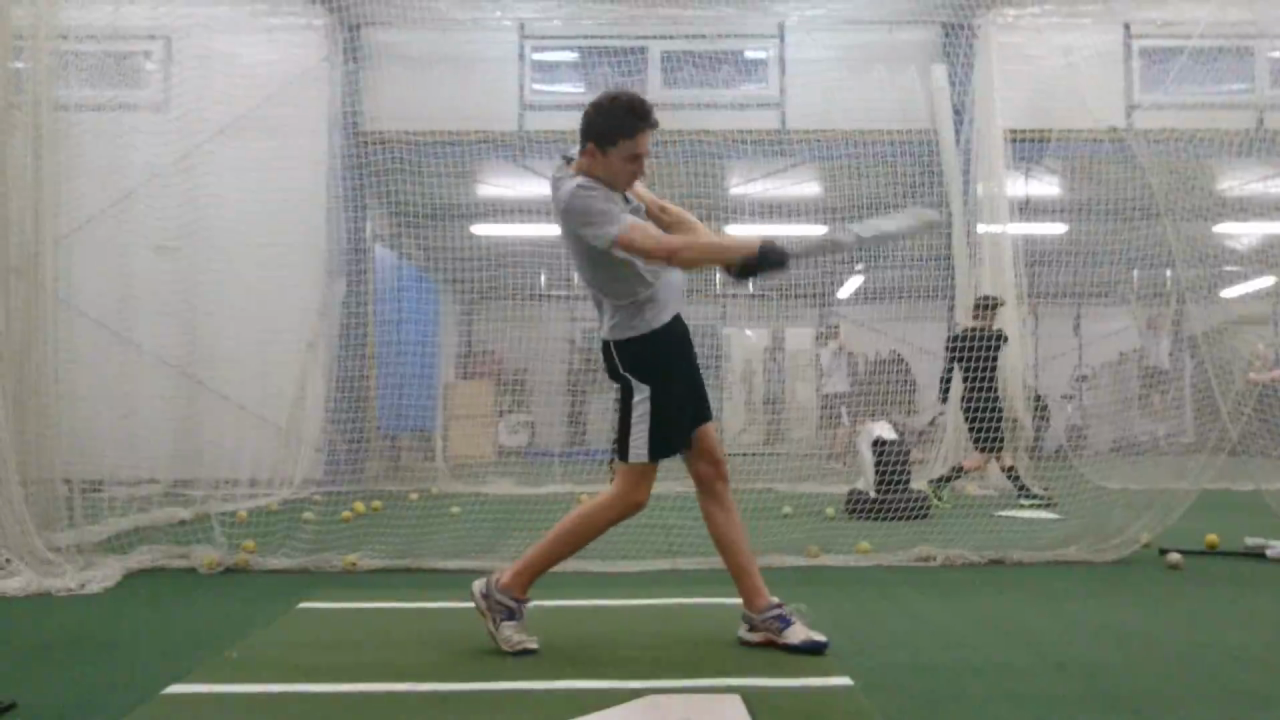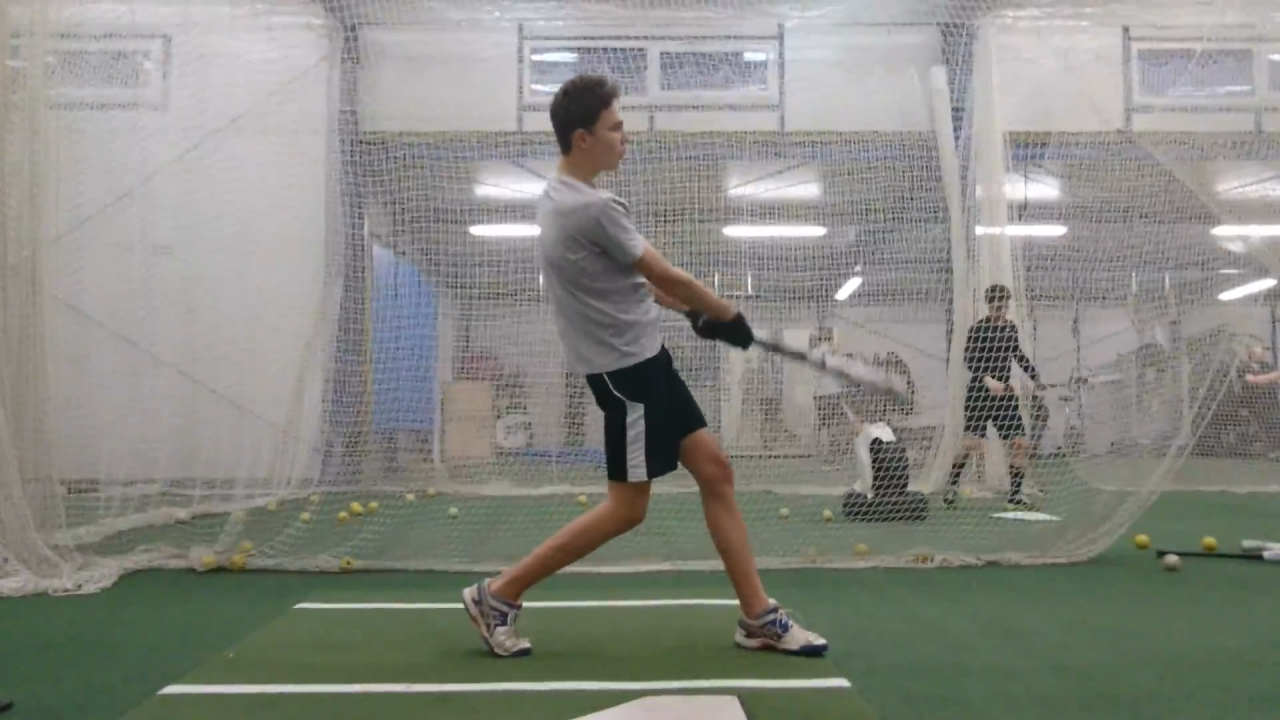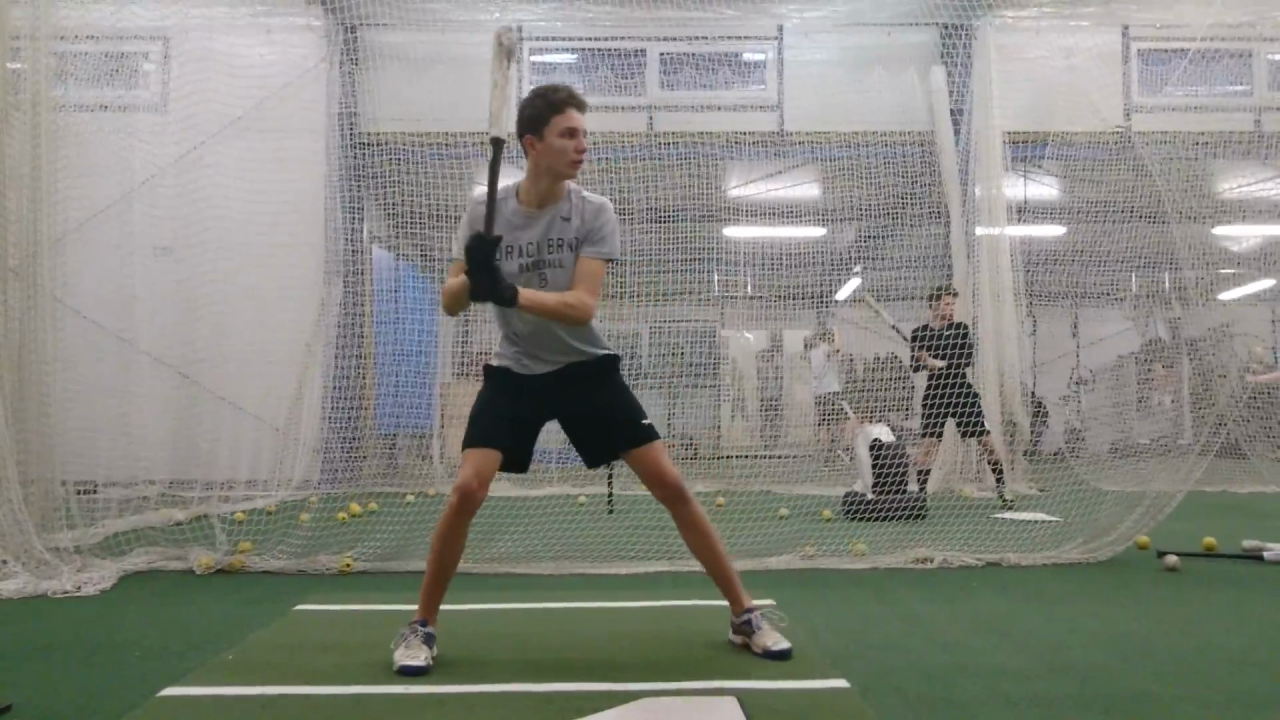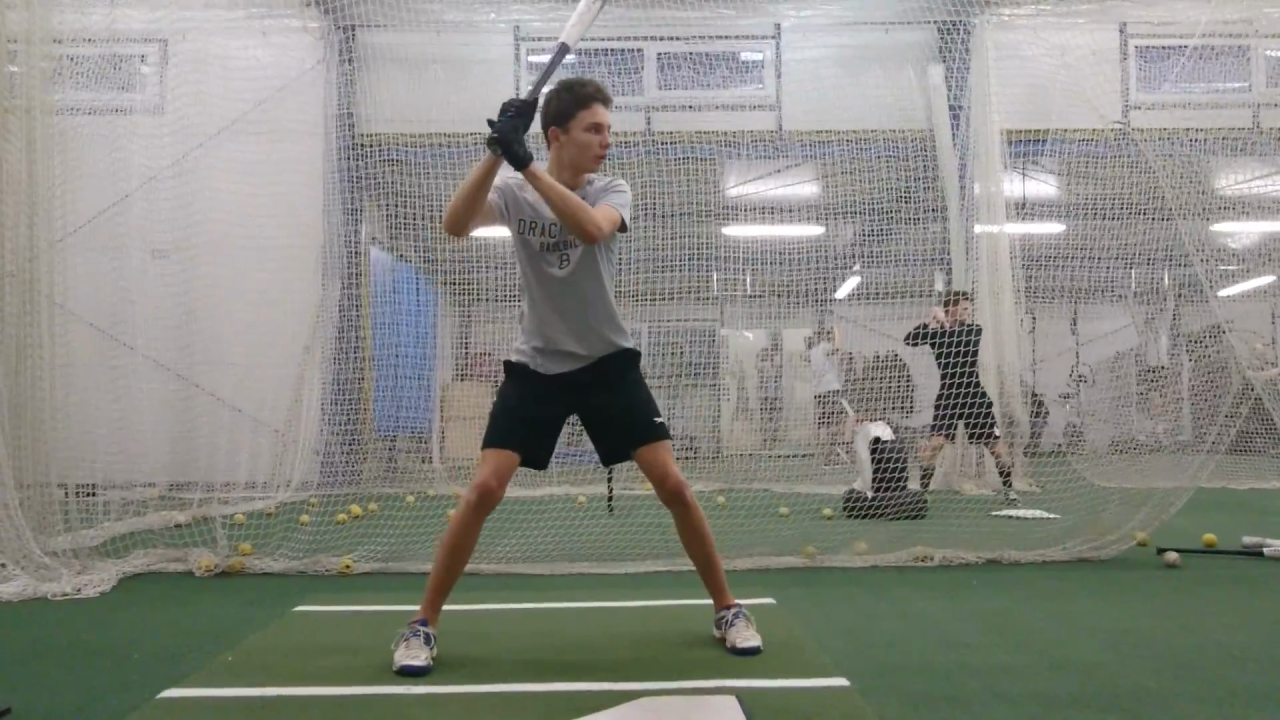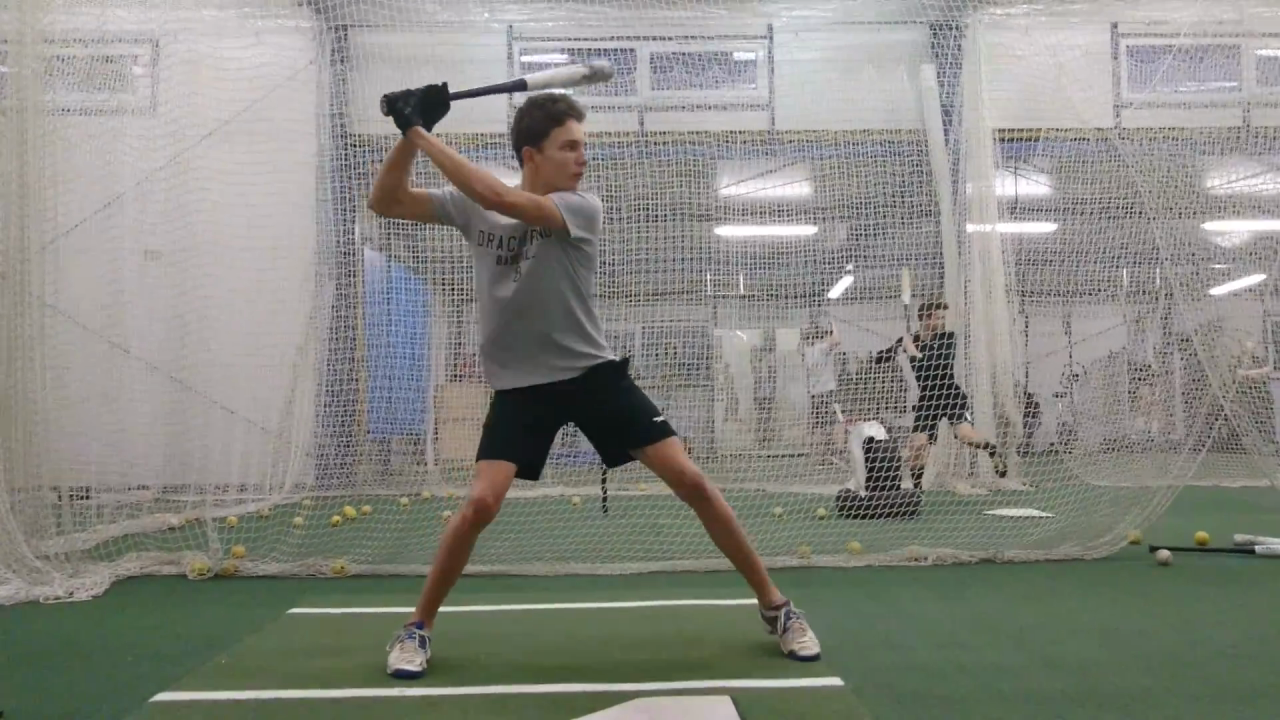
dt=0.7s
person 1, frame 1
left shoulder: (590, 172)
right shoulder: (579, 197)
left elbow: (655, 209)
right elbow: (663, 251)
left wrist: (728, 250)
right wrist: (749, 251)
left hip: (660, 337)
right hip: (644, 346)
left knee: (711, 469)
right knee: (629, 492)
left ankle: (762, 612)
right ankle: (505, 589)
person 1, frame 2
left shoulder: (565, 195)
right shoulder: (592, 206)
right elbow: (664, 275)
left wrist: (695, 311)
right wrist: (726, 315)
left hip: (640, 357)
right hip: (625, 365)
left knee: (715, 470)
right knee: (627, 507)
left ankle: (758, 616)
right ankle: (497, 594)
person 1, frame 3
left shoulder: (594, 211)
right shoulder: (489, 212)
left elbow: (584, 306)
right elbow: (450, 301)
left wrist: (510, 292)
right wrist: (471, 276)
left hip: (587, 367)
right hip: (515, 371)
left knee: (669, 483)
right knee: (467, 490)
left ankle: (743, 611)
right ankle: (422, 625)
person 1, frame 4
left shoulder: (613, 191)
right shoulder: (513, 193)
left elbow: (591, 229)
right elbow: (455, 224)
left wrist: (524, 163)
right wrist: (497, 154)
left hip: (607, 362)
right hip: (536, 367)
left knee: (673, 485)
right knee: (484, 491)
left ankle: (727, 609)
right ankle: (422, 624)
person 1, frame 5
left shoulder: (583, 208)
right shoulder: (471, 207)
left elbow: (498, 196)
right elbow: (385, 203)
left wrist: (419, 130)
right wrist: (407, 132)
left hip: (593, 372)
right hip: (519, 383)
left knee: (691, 483)
right knee: (481, 502)
left ankle: (775, 606)
right ankle: (417, 627)
person 2, frame 1
left shoulder: (954, 339)
right shoulder: (995, 336)
left elbow: (947, 372)
left wrist: (943, 398)
right wrist: (986, 328)
left hip: (970, 401)
right hip: (986, 403)
left knee: (999, 449)
right knee: (983, 457)
left ankle: (1024, 491)
right ankle: (938, 483)
person 2, frame 2
left shoulder: (1011, 327)
right shoulder: (978, 329)
left elbow: (1017, 354)
right elbow: (969, 360)
left wrist: (1035, 377)
right wrist: (987, 379)
left hip: (1004, 394)
right hip: (980, 393)
left knee: (1020, 444)
right knee: (972, 443)
left ankle: (1015, 495)
right ankle: (952, 485)
person 2, frame 3
left shoulder: (961, 329)
right shoulder: (919, 333)
left elbow: (968, 360)
right elbow: (913, 368)
left wrist: (941, 363)
right wrist: (920, 361)
left hip: (961, 391)
right hip: (935, 393)
left knee: (986, 439)
right knee: (927, 443)
left ankle: (1001, 487)
right ankle: (921, 494)
person 2, frame 4
left shoulder: (974, 329)
right shoulder: (934, 332)
left elbow: (963, 343)
right elbow: (909, 340)
left wrist: (945, 323)
right wrist: (930, 322)
left hip: (974, 394)
right hip: (948, 396)
left knee: (996, 444)
right knee: (934, 442)
left ankle: (1008, 488)
right ankle: (922, 490)
person 2, frame 5
left shoulder: (949, 337)
right shoulder: (909, 340)
left elbow: (943, 365)
right elbow: (877, 359)
left wrist: (916, 354)
right wrist: (893, 351)
left hip: (952, 397)
right hip: (927, 400)
left knee: (963, 432)
right knee: (918, 443)
left ankle: (993, 450)
